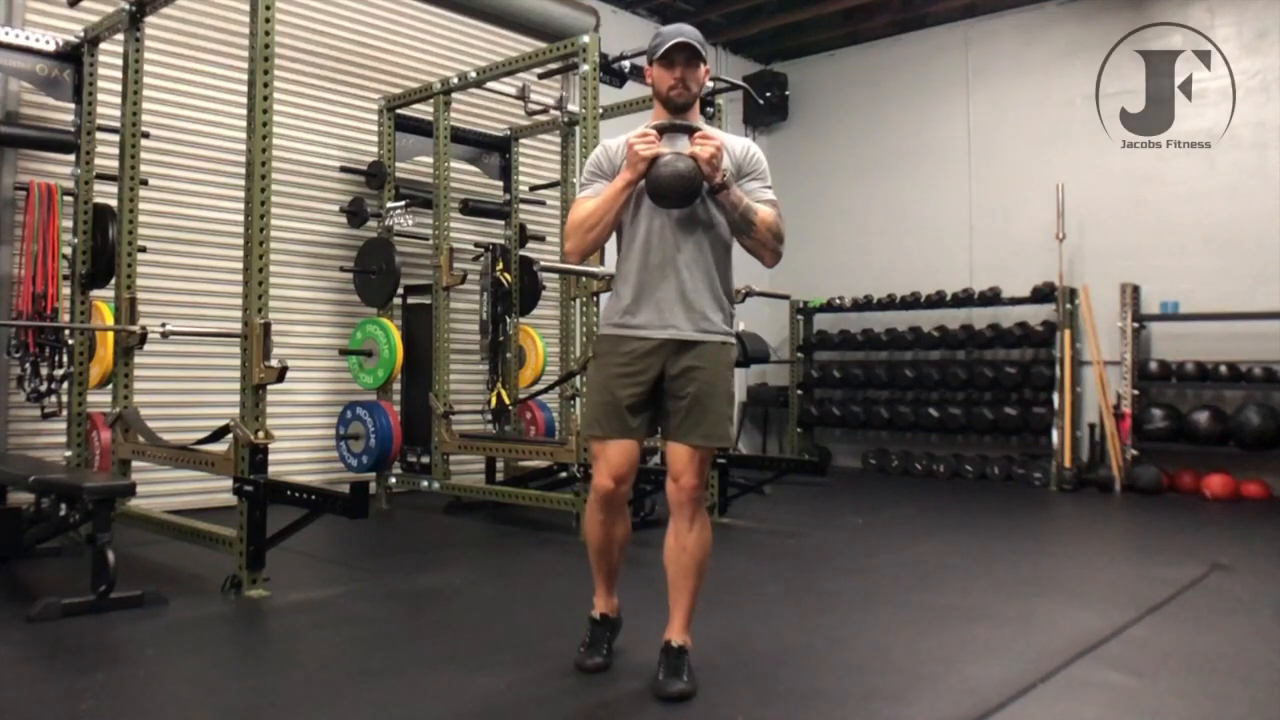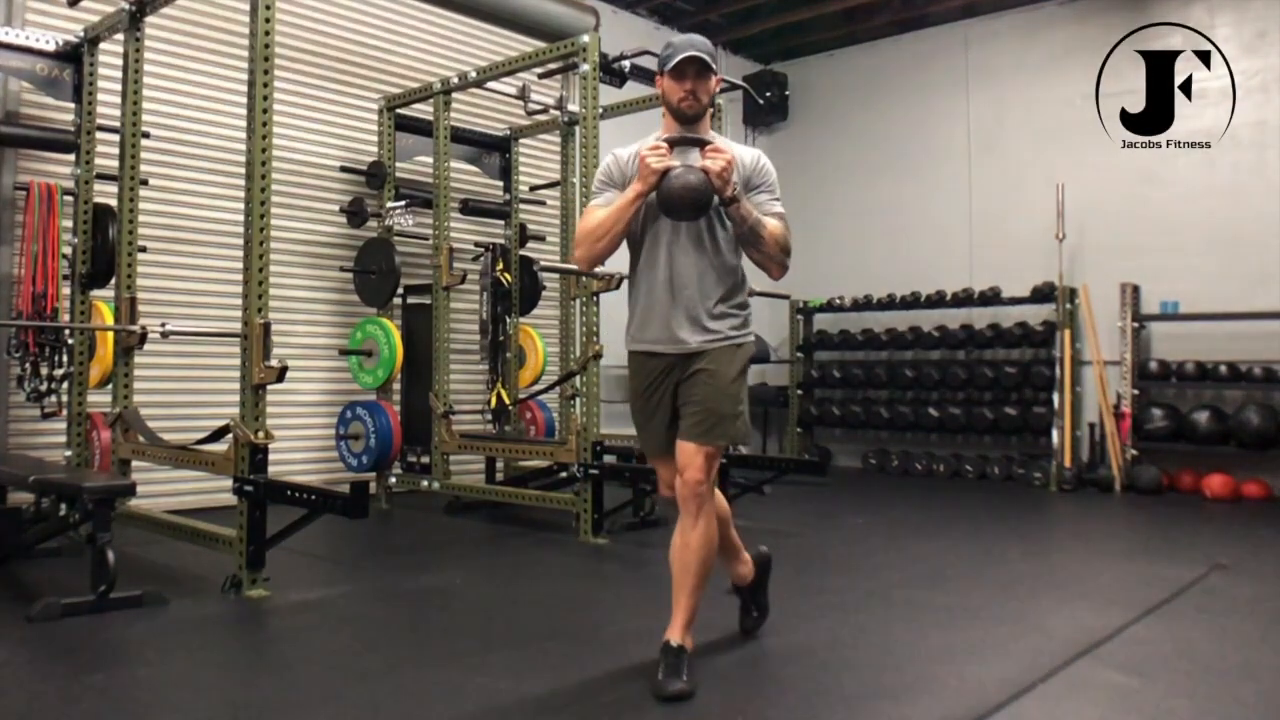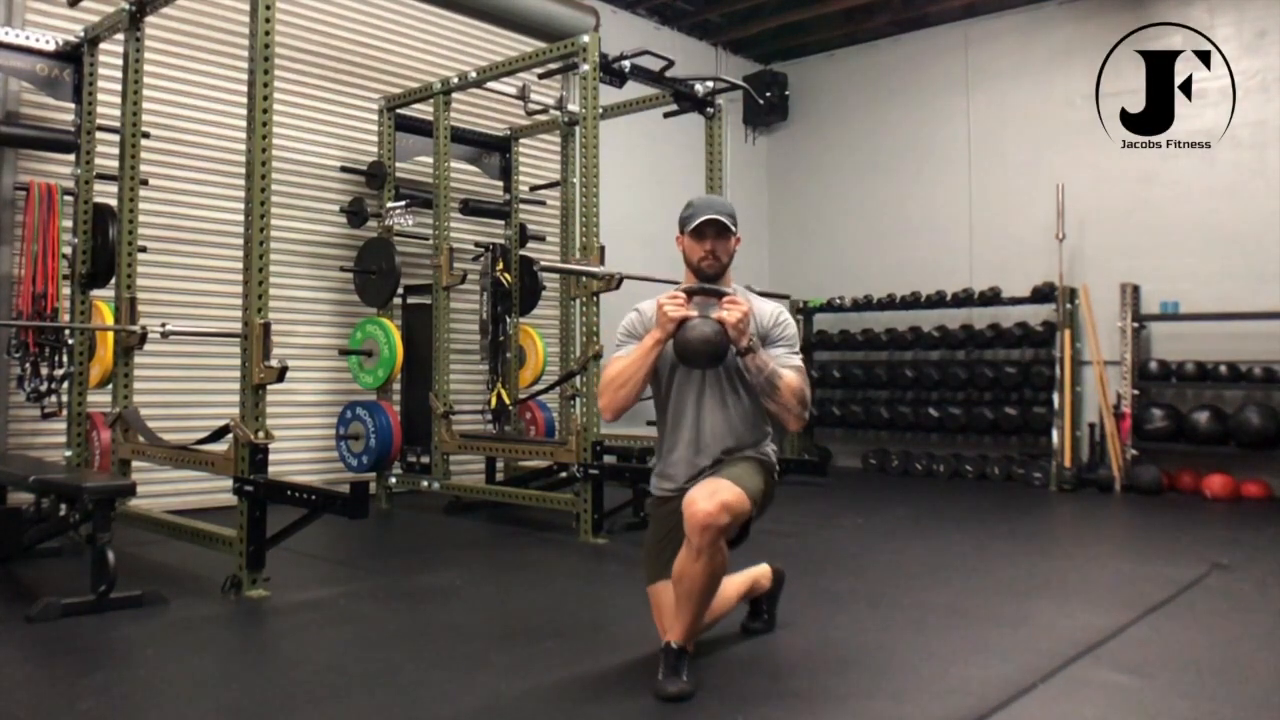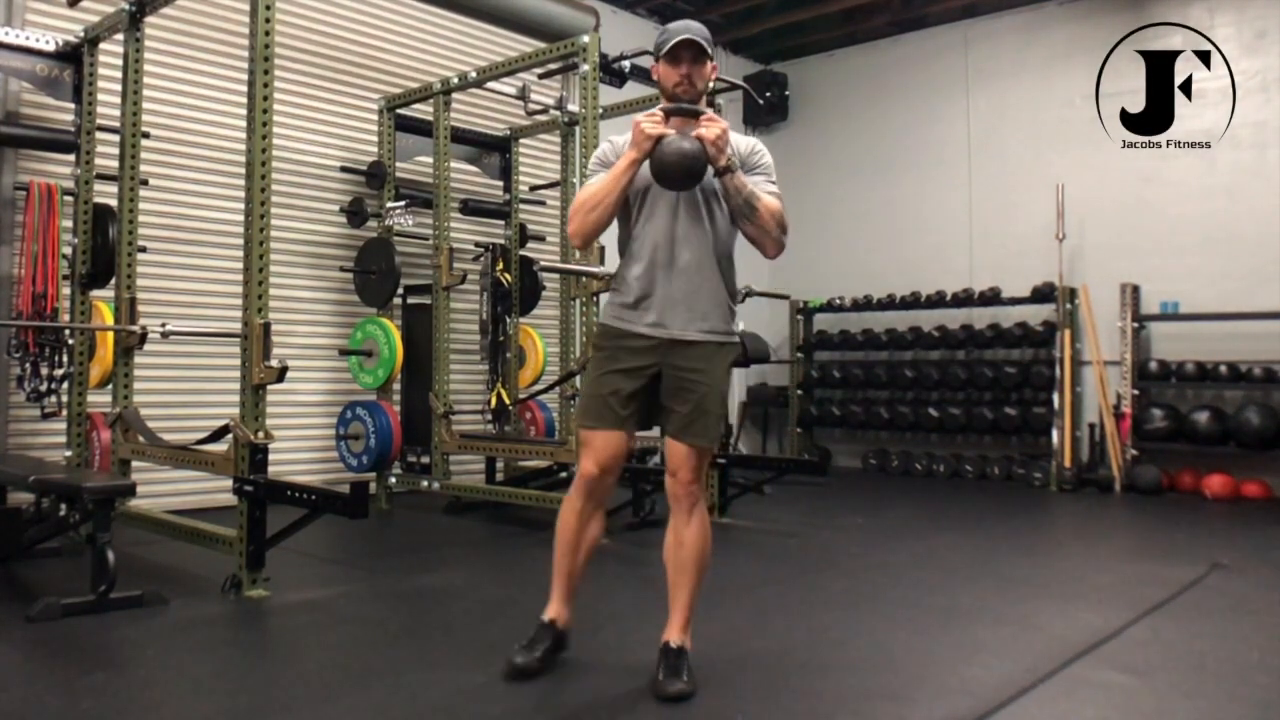
dt=1s
person 1, frame 1
left shoulder: (739, 153)
right shoulder: (612, 153)
left elbow: (771, 249)
right elbow: (575, 247)
left wrist: (718, 182)
right wrist: (629, 176)
left hip: (703, 341)
right hip: (626, 336)
left knee: (686, 491)
right knee: (610, 482)
left ankle: (677, 643)
right ankle: (604, 612)
person 1, frame 2
left shoulder: (747, 163)
right shoulder: (624, 161)
left elbow: (778, 263)
right elbow: (585, 254)
left wrist: (730, 194)
right wrist: (641, 187)
left hip: (717, 342)
right hip: (650, 345)
left knee: (693, 484)
right knee: (679, 488)
left ankle: (677, 643)
right ankle: (747, 570)
person 1, frame 3
left shoulder: (770, 318)
right shoulder: (646, 317)
left elbow: (796, 416)
right elbow: (608, 406)
left wrist: (745, 344)
right wrist: (660, 335)
left hip: (744, 465)
right hip: (672, 483)
left knee: (704, 512)
right knee: (683, 612)
left ankle: (676, 650)
right ankle: (761, 579)
person 1, frame 4
left shoulder: (745, 150)
right shoulder: (620, 145)
left elbow: (774, 242)
right elbow: (579, 232)
left wrist: (723, 165)
right wrist: (636, 155)
left hip: (702, 339)
right hip: (625, 330)
left knee: (686, 488)
right knee: (593, 473)
left ankle: (675, 642)
right ankle: (554, 620)
